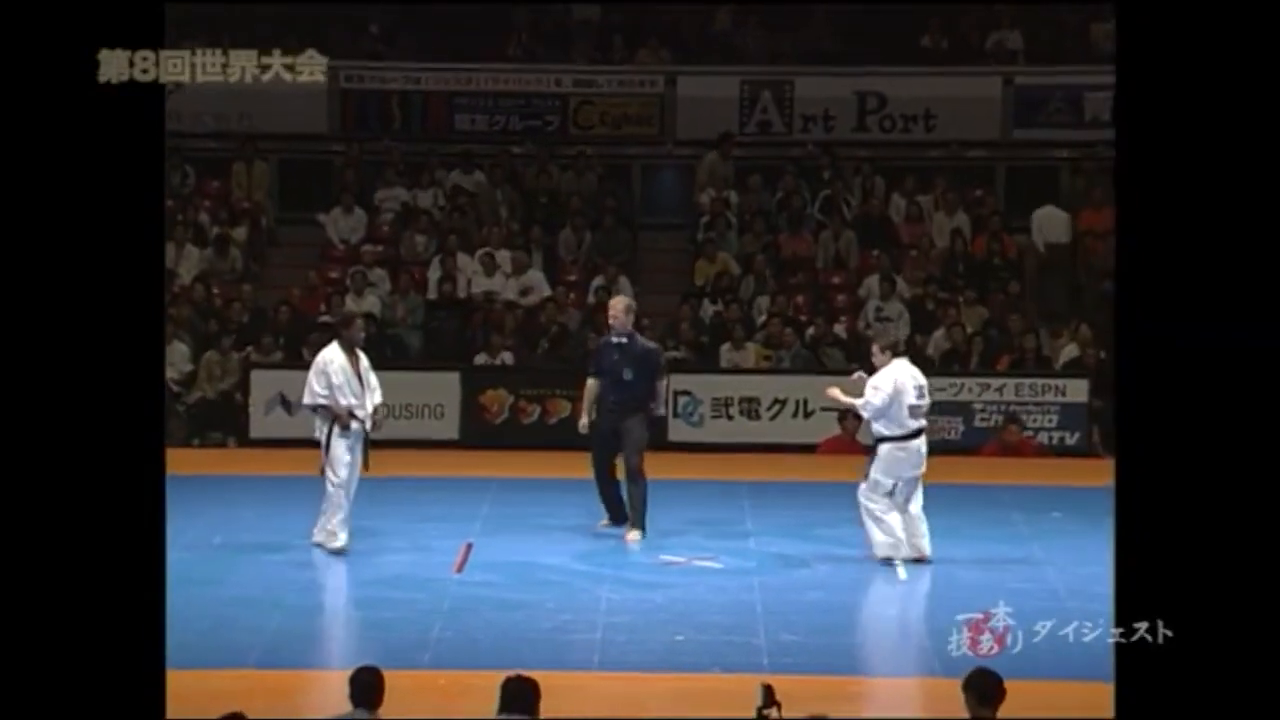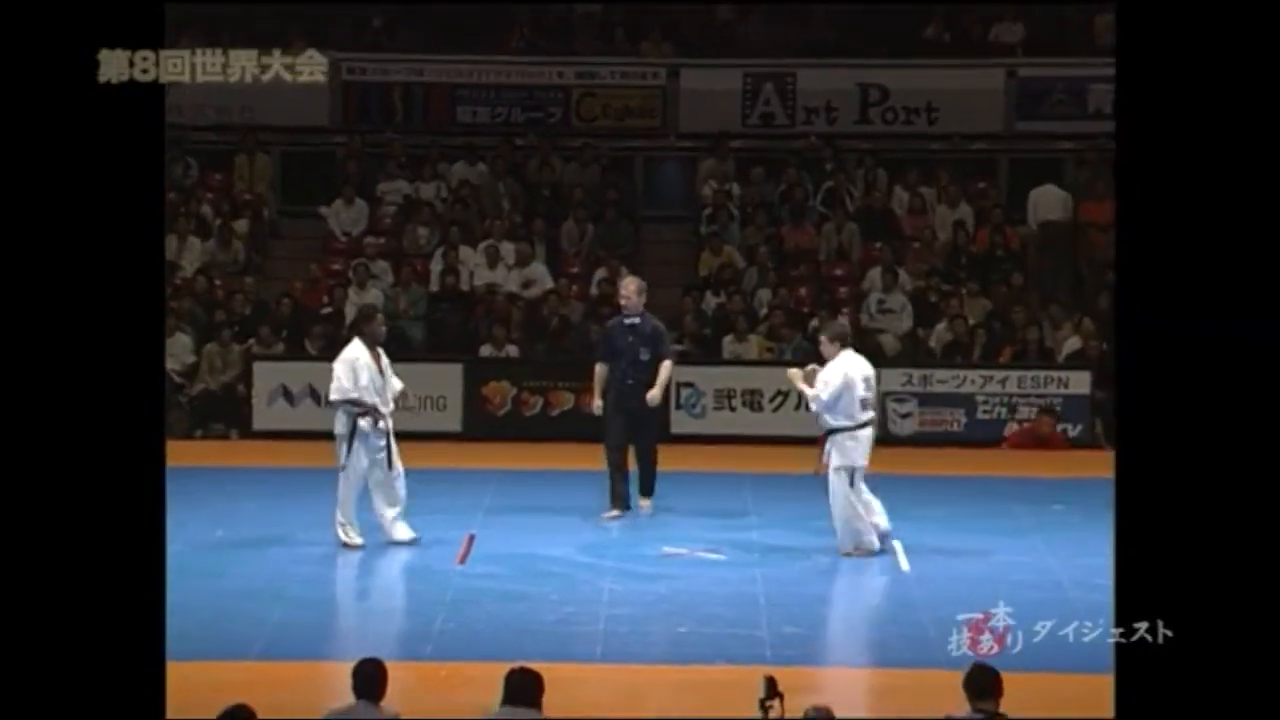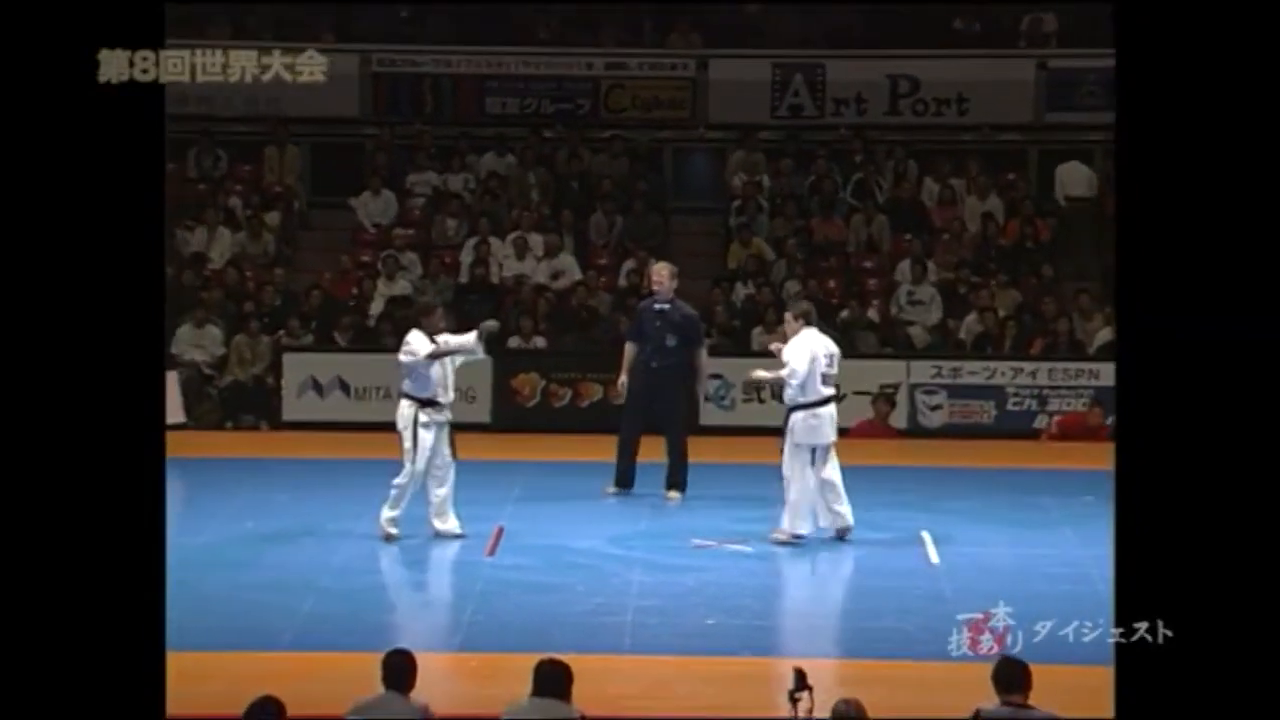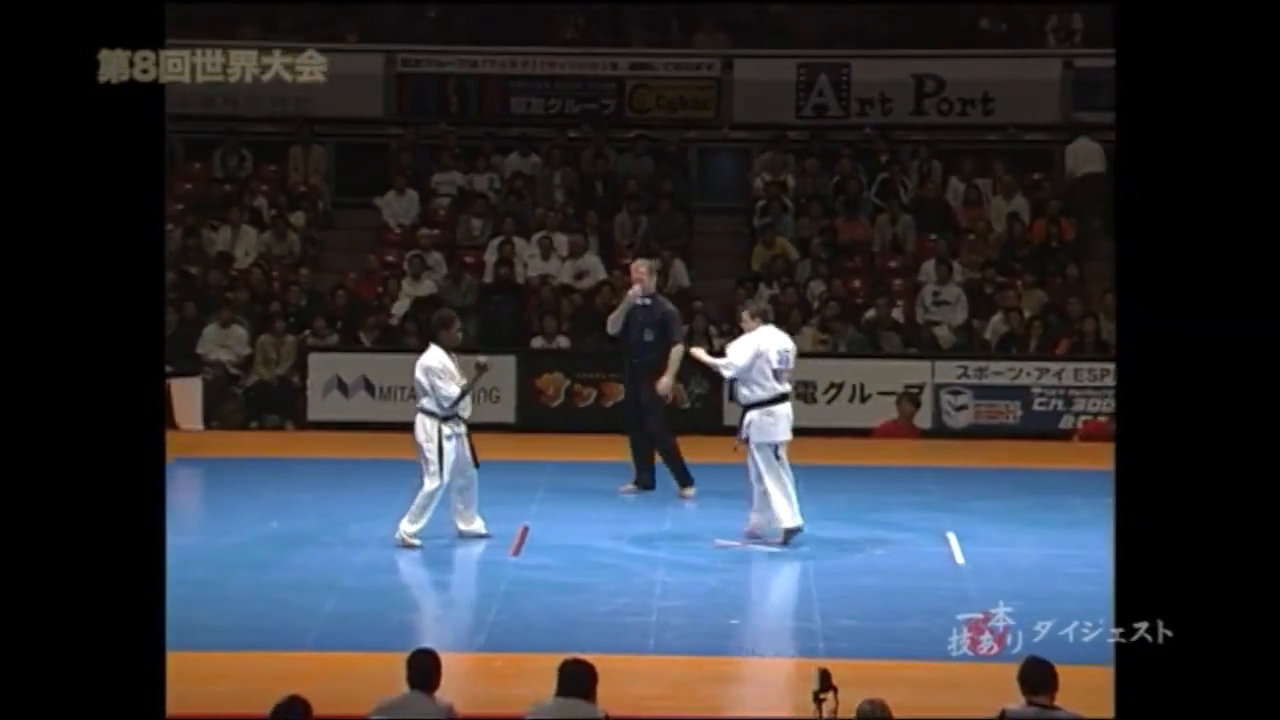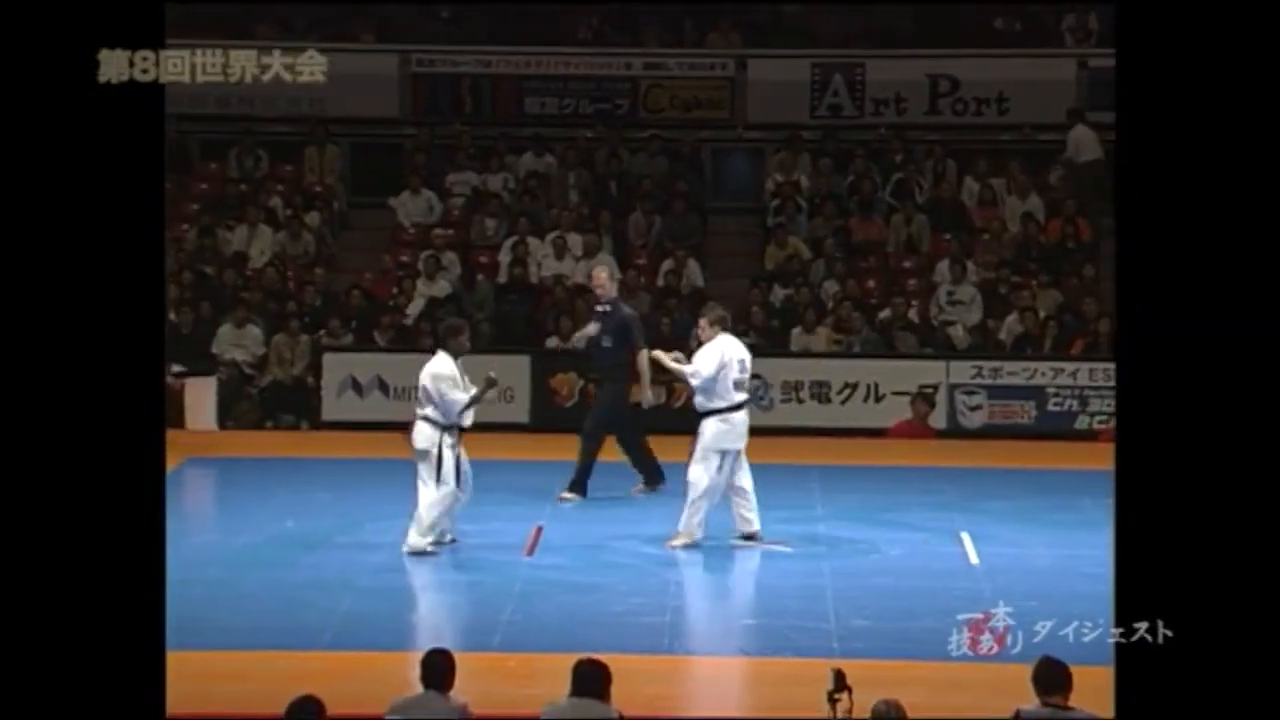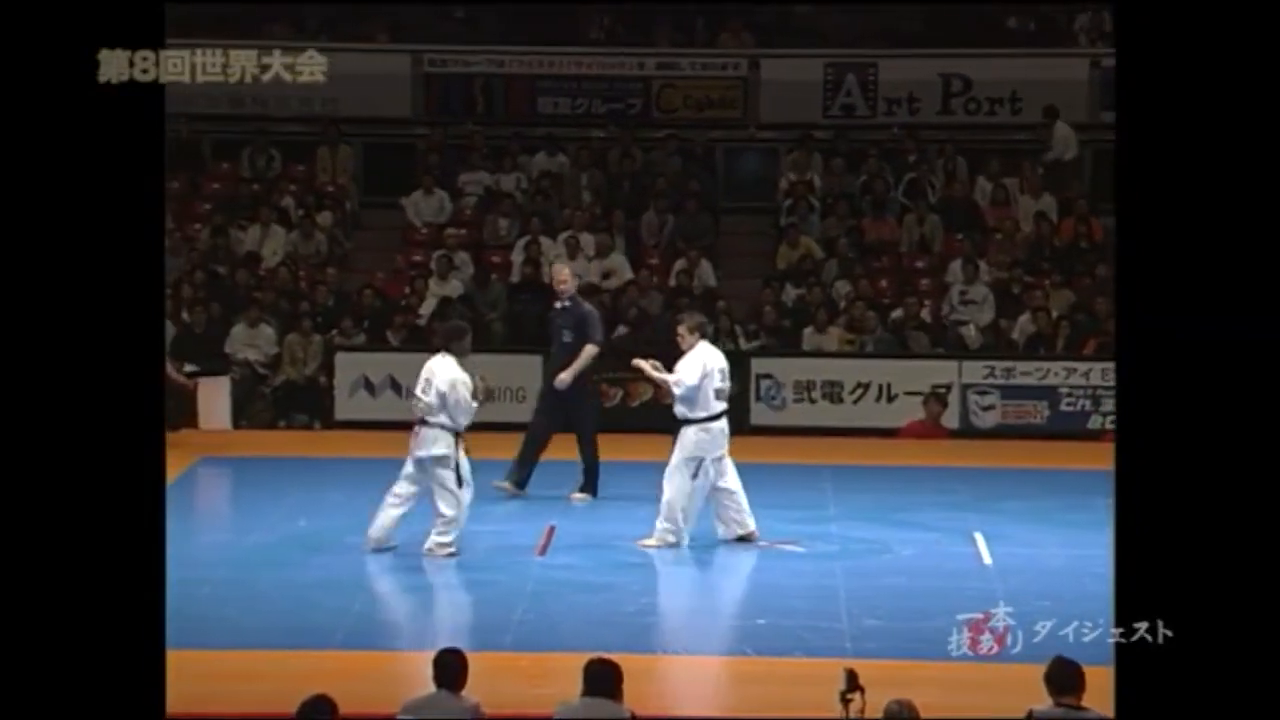
dt=0.5s
person 1, frame 1
left shoulder: (646, 349)
right shoulder: (604, 345)
left elbow: (659, 380)
right elbow: (594, 379)
left wrist: (659, 404)
right wrist: (585, 413)
left hip: (634, 414)
right hip: (606, 413)
left knee: (633, 468)
right knee: (601, 466)
left ankle: (636, 526)
right ankle: (617, 515)
person 1, frame 2
left shoulder: (655, 328)
right shoulder: (612, 327)
left elbow: (666, 361)
right elbow: (602, 363)
left wrist: (658, 389)
right wrist: (597, 395)
left hip: (645, 396)
right hip: (617, 395)
left knee: (646, 449)
right knee: (615, 448)
left ankle: (645, 494)
right ankle: (619, 503)
person 1, frame 3
left shoulder: (687, 315)
right shoulder: (643, 309)
left elbow: (699, 349)
right elbow: (632, 341)
left wrist: (699, 382)
right wrist: (624, 371)
left hip: (673, 381)
right hip: (643, 377)
left knee: (676, 435)
right knee: (629, 429)
left ankle: (675, 486)
right ankle: (622, 482)
person 1, frame 4
left shoulder: (666, 310)
right shoulder: (632, 305)
left elbow: (678, 345)
right elbow: (611, 329)
left wrist: (668, 377)
right wrist: (625, 304)
left hip: (654, 377)
right hip: (633, 374)
left knee: (657, 430)
right knee: (636, 430)
left ankle: (685, 481)
right ankle: (644, 480)
person 1, frame 5
left shoulder: (626, 316)
right shoulder: (596, 313)
left elbow: (641, 352)
right elbow: (576, 342)
left wrist: (646, 386)
right wrist: (584, 335)
left hip: (617, 382)
right hip: (604, 381)
left knee: (591, 431)
right knee: (627, 433)
left ankle: (577, 487)
right ankle: (654, 477)
person 1, frame 6
left shoulder: (587, 312)
right shoulder: (555, 311)
left elbow: (593, 346)
left wrist: (571, 373)
left hip: (578, 382)
right hip: (554, 379)
left knee: (585, 435)
right knee: (538, 430)
left ankle: (589, 488)
right ankle: (516, 481)
person 2, frame 1
left shoulder: (361, 357)
right shoulder: (326, 358)
left elbow: (371, 389)
right elbow: (315, 395)
left wrist: (374, 414)
right wrist: (338, 414)
left hip: (357, 426)
right hip: (335, 428)
left knee: (348, 483)
right knee: (337, 480)
left ankle: (325, 533)
right ankle: (334, 537)
person 2, frame 2
left shoulder: (378, 353)
right shoulder: (351, 355)
left elbow: (389, 383)
right elbow: (341, 393)
left wrist: (404, 395)
right wrist: (367, 408)
left hip: (380, 424)
right hip: (357, 425)
left knee: (391, 475)
right knee: (352, 481)
left ankle: (395, 528)
right ankle: (348, 533)
person 2, frame 3
left shoulder: (441, 340)
right shoulder: (413, 341)
left elbow: (471, 342)
right elbow: (429, 355)
left wrist: (483, 330)
right wrist: (462, 347)
left hip: (437, 414)
right hip: (417, 415)
left knee: (443, 469)
right knee: (413, 469)
left ankle: (443, 523)
right ankle: (388, 520)
person 2, frame 4
left shoulder: (448, 357)
right shoulder: (431, 362)
left elbow: (457, 391)
right elbow: (451, 399)
left wrist: (477, 374)
right wrist: (477, 376)
left hip: (452, 426)
right hip: (435, 428)
left knee: (466, 475)
right knee: (436, 481)
left ankle: (468, 524)
right ankle: (407, 531)
person 2, frame 5
left shoulder: (450, 364)
right shoulder: (441, 370)
left elbow: (463, 394)
right elbow: (457, 407)
left wrist: (480, 390)
right wrist: (484, 389)
left hip: (445, 434)
right hip: (434, 435)
left knee: (460, 484)
right knee: (440, 490)
left ankle: (440, 533)
right ankle: (417, 541)
person 2, frame 6
left shoulder: (433, 364)
right shoulder: (457, 377)
right elbow: (461, 417)
right wrist: (477, 397)
left hip: (423, 434)
right hip: (441, 440)
left knee: (405, 489)
right knee: (458, 494)
left ankle: (377, 536)
right ankle: (439, 544)
person 3, frame 1
left shoulder: (888, 375)
right shoulder: (914, 373)
left elbow: (870, 407)
left wrist: (841, 398)
right wrist: (867, 385)
left hip: (895, 448)
right hip: (915, 444)
left knee: (874, 497)
right knee: (909, 500)
left ankle: (893, 547)
right ankle: (919, 549)
person 3, frame 2
left shoulder: (837, 368)
right shoulder: (863, 363)
left elbow: (820, 400)
left wrist: (799, 383)
right wrist: (819, 380)
left hip: (845, 437)
right hip: (861, 432)
left knee: (844, 494)
right knee: (853, 488)
left ankle: (863, 543)
right ankle: (877, 526)
person 3, frame 3
left shoulder: (801, 343)
right shoulder: (827, 343)
left elbow: (794, 375)
left wrist: (766, 376)
right wrist: (784, 355)
left hip: (806, 416)
right hip: (824, 412)
left knee: (797, 472)
right knee: (826, 470)
left ankle: (794, 528)
right ankle: (841, 521)
person 3, frame 4
left shoulder: (753, 341)
right shoulder: (785, 340)
left elbow: (730, 366)
left wrist: (703, 356)
right wrist: (736, 353)
left hip: (763, 413)
right hip: (778, 409)
left knee: (772, 471)
right knee: (762, 469)
left ankle: (789, 521)
right ankle: (760, 523)
person 3, frame 5
left shoulder: (716, 348)
right shoulder: (738, 347)
left elbow: (698, 376)
left wrist: (667, 363)
right wrist: (685, 364)
left hip: (720, 420)
right hip: (734, 418)
left knee: (701, 476)
right knee: (736, 475)
left ankle: (689, 531)
right ankle: (750, 527)
person 3, frame 6
left shoulder: (698, 357)
right shoulder: (714, 355)
left elbow: (681, 386)
left wrist: (649, 372)
right wrist: (663, 373)
left hip: (700, 429)
right hip: (714, 426)
left knee: (678, 480)
right knee: (723, 480)
left ankle: (666, 535)
right ankle: (744, 528)
